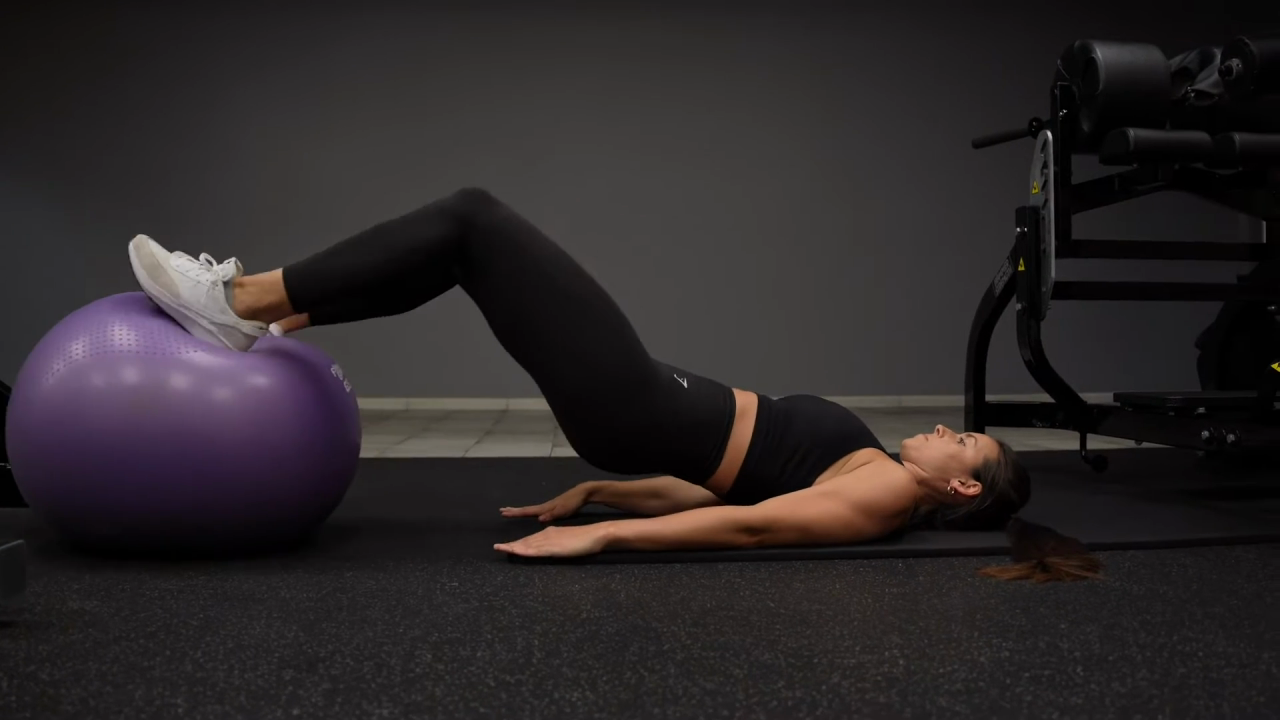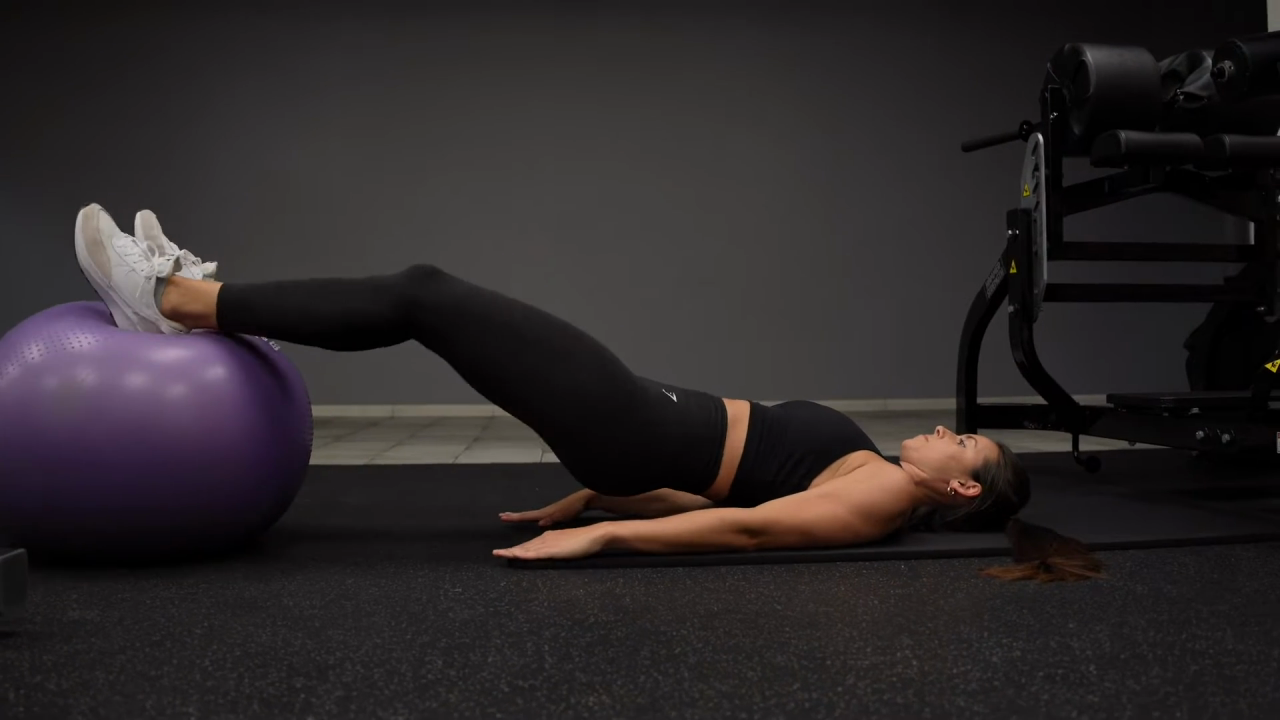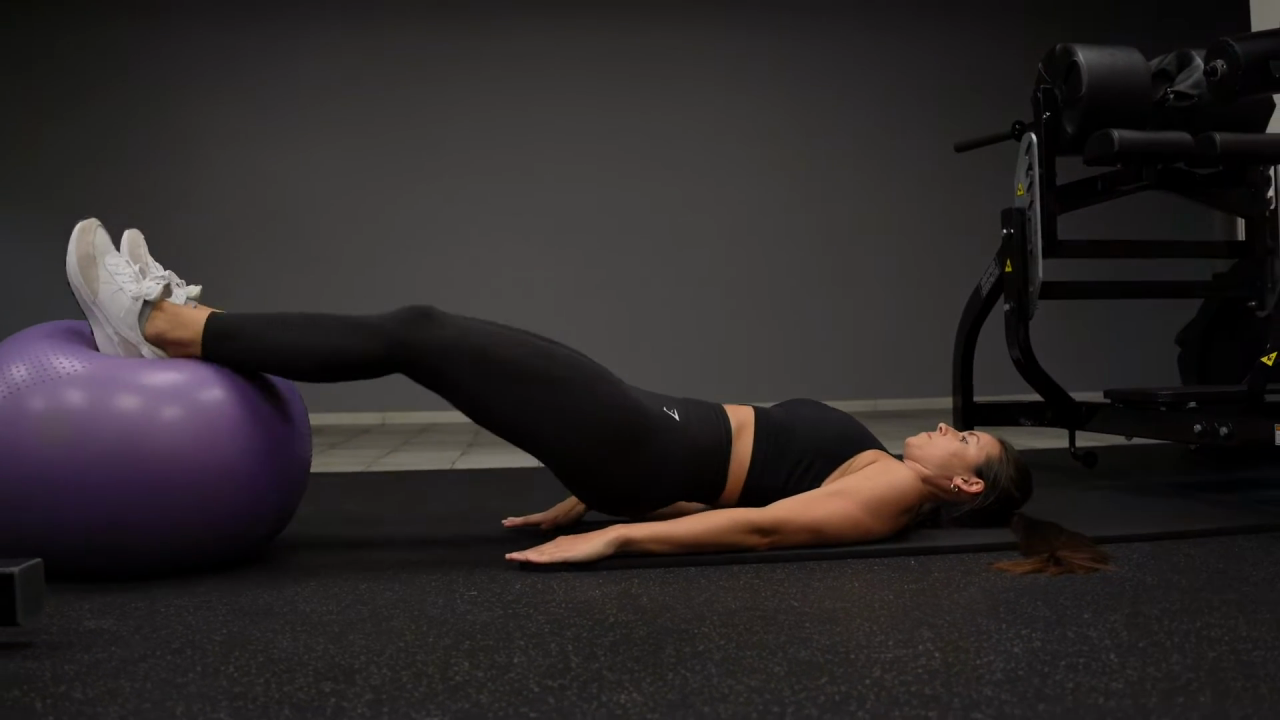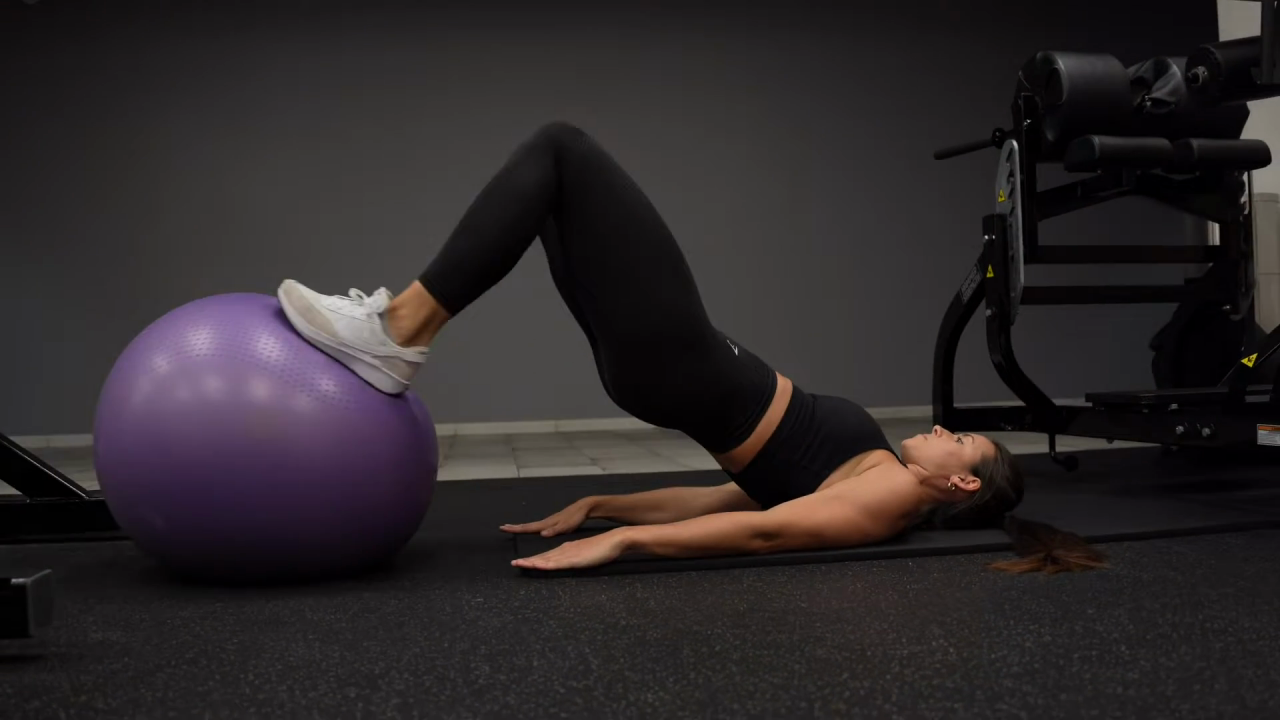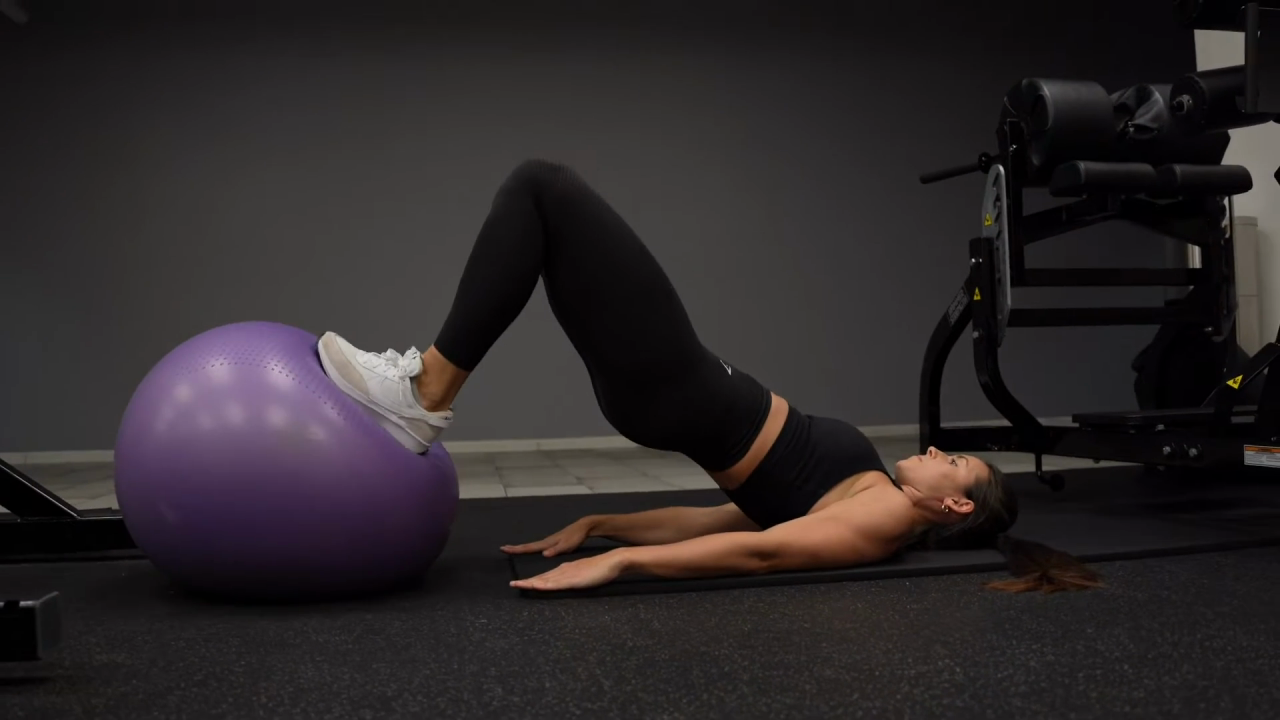
dt=0.5s
person 1, frame 1
left shoulder: (889, 494)
right shoulder: (874, 477)
left elbow: (750, 524)
left wrist: (601, 538)
right wrist: (592, 495)
left hip: (629, 407)
right hip: (645, 405)
left knee: (473, 216)
right knee: (470, 238)
left ankle: (241, 302)
right ankle: (267, 307)
person 1, frame 2
left shoulder: (884, 497)
right shoulder: (871, 473)
left elbow: (751, 527)
left wrist: (600, 533)
right wrist: (592, 495)
left hip: (628, 430)
right hip: (639, 421)
left knee: (423, 292)
right knee: (430, 295)
left ankle: (173, 302)
right ankle: (195, 294)
person 1, frame 3
left shoulder: (894, 494)
right shoulder: (876, 469)
left elbow: (763, 525)
left wrist: (613, 534)
right wrist: (593, 497)
left hip: (638, 449)
right hip: (649, 429)
left knee: (413, 335)
right knee: (424, 329)
left ankle: (156, 330)
right ankle: (186, 318)
person 1, frame 4
left shoulder: (889, 500)
right shoulder: (877, 478)
left elbow: (759, 529)
right elbow: (733, 494)
left wrist: (615, 541)
left hip: (675, 366)
right hip: (674, 367)
left knee: (560, 146)
right knee: (556, 173)
left ankle: (399, 330)
right ankle: (394, 327)
person 1, frame 5
left shoulder: (888, 517)
right shoulder: (873, 500)
left elbow: (760, 551)
left wrist: (615, 563)
left hip: (673, 392)
right hip: (677, 394)
left knee: (538, 187)
right knee: (545, 204)
left ankle: (426, 392)
right ankle: (427, 383)
